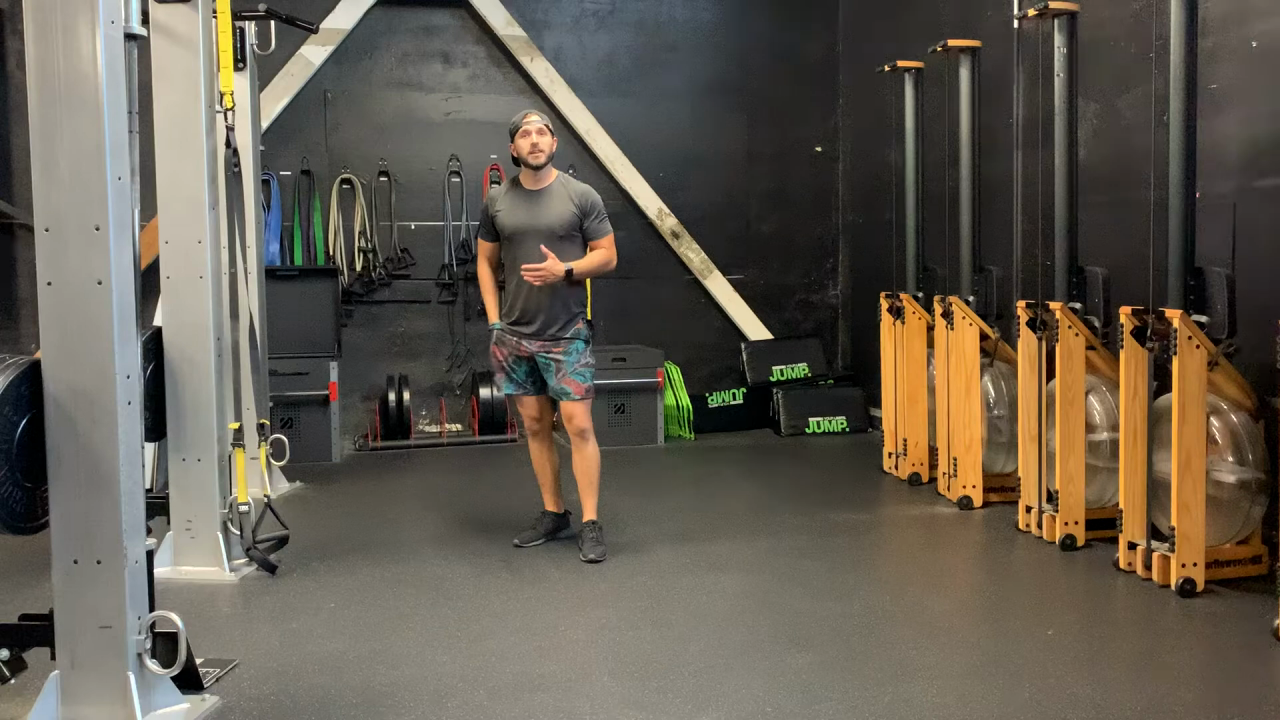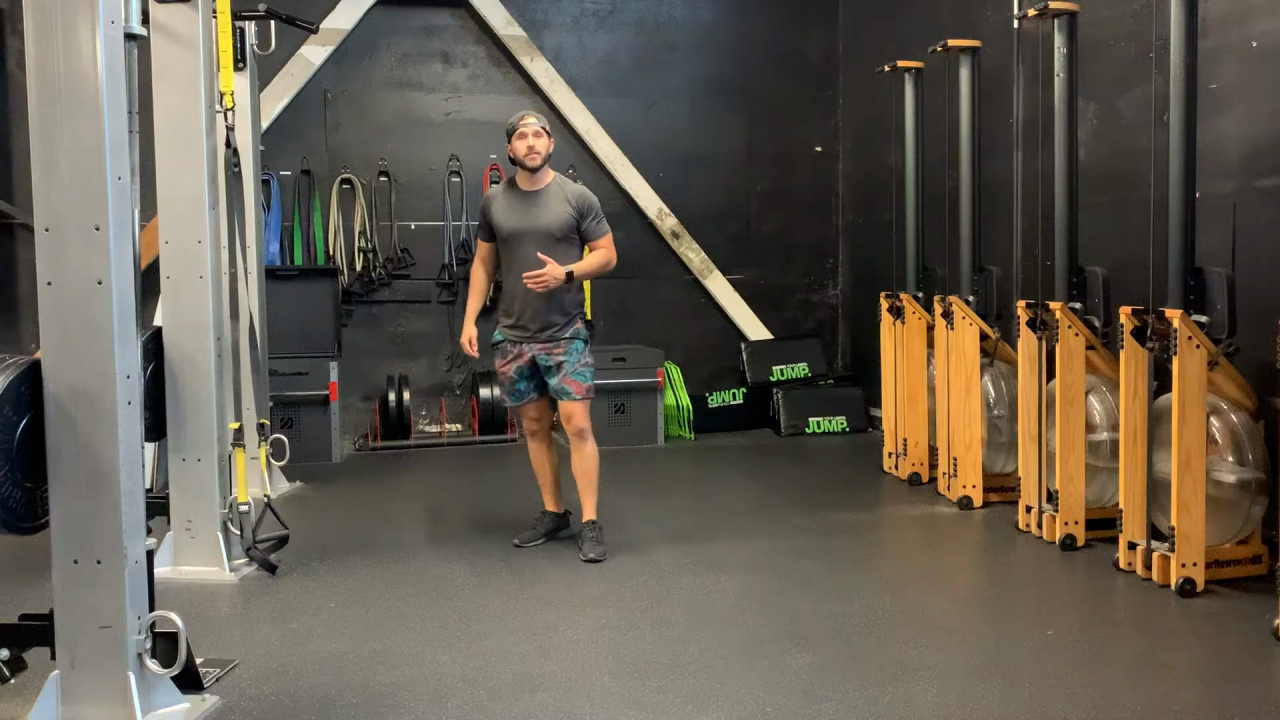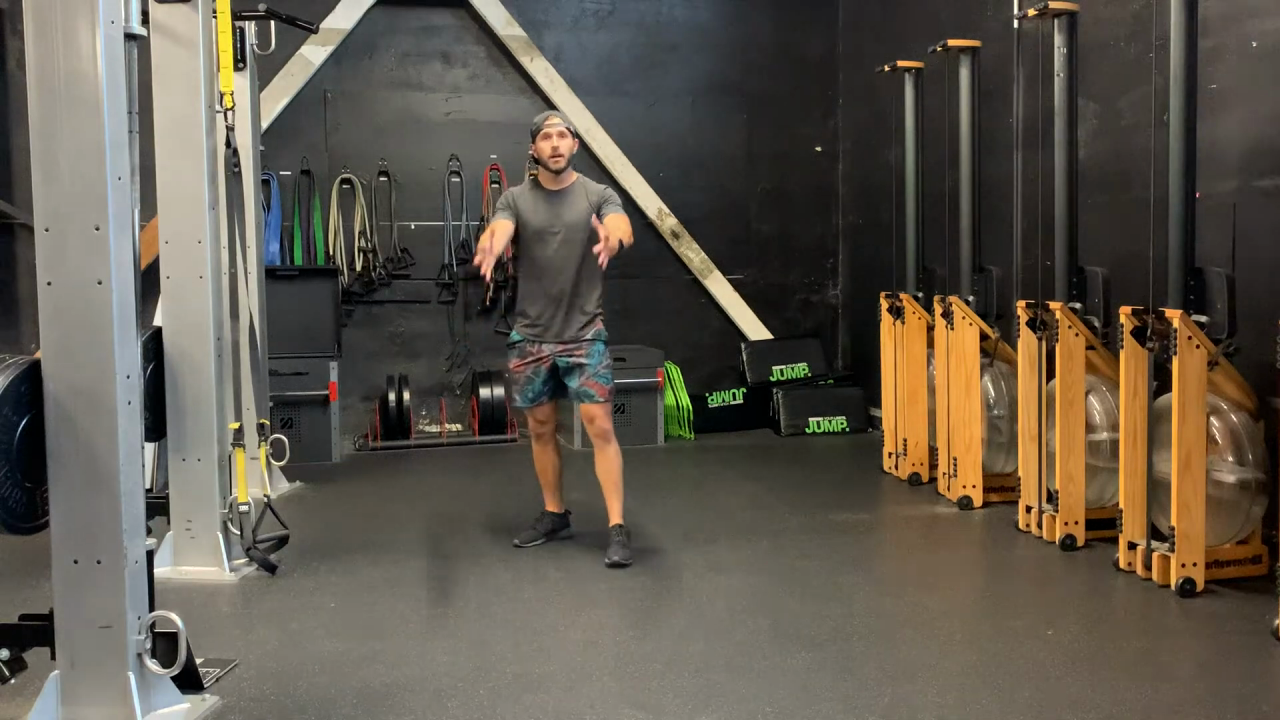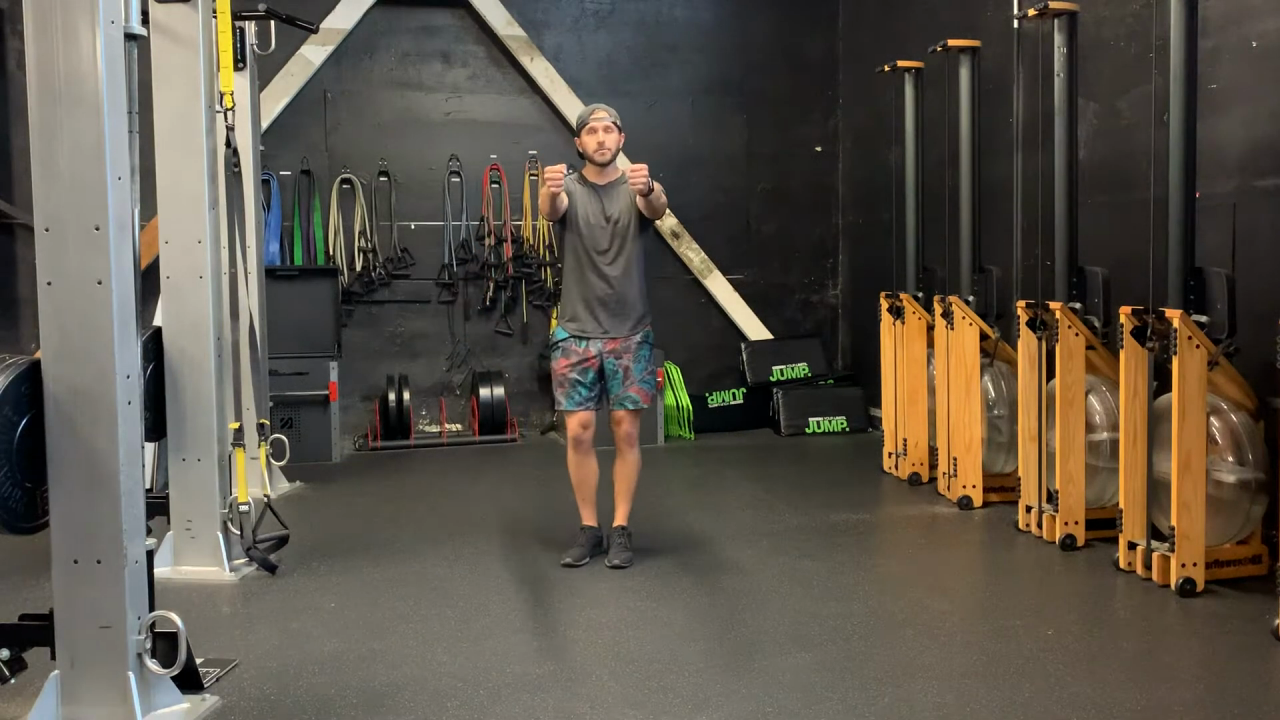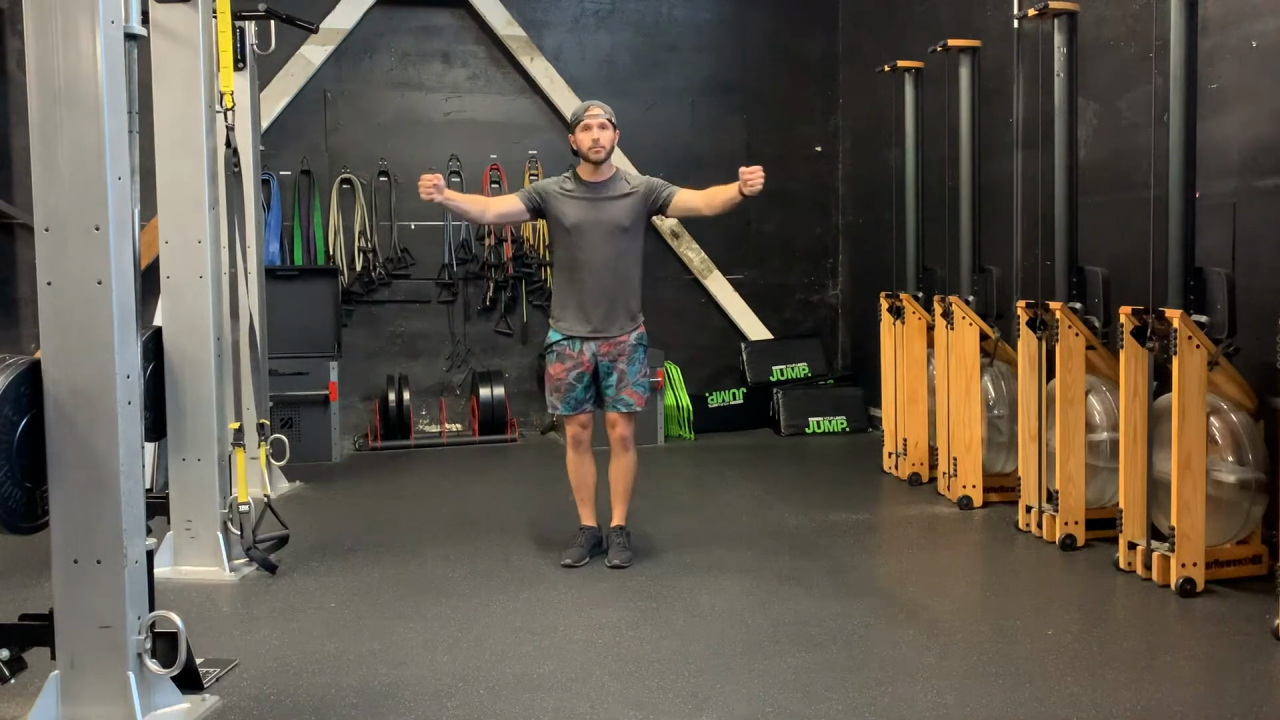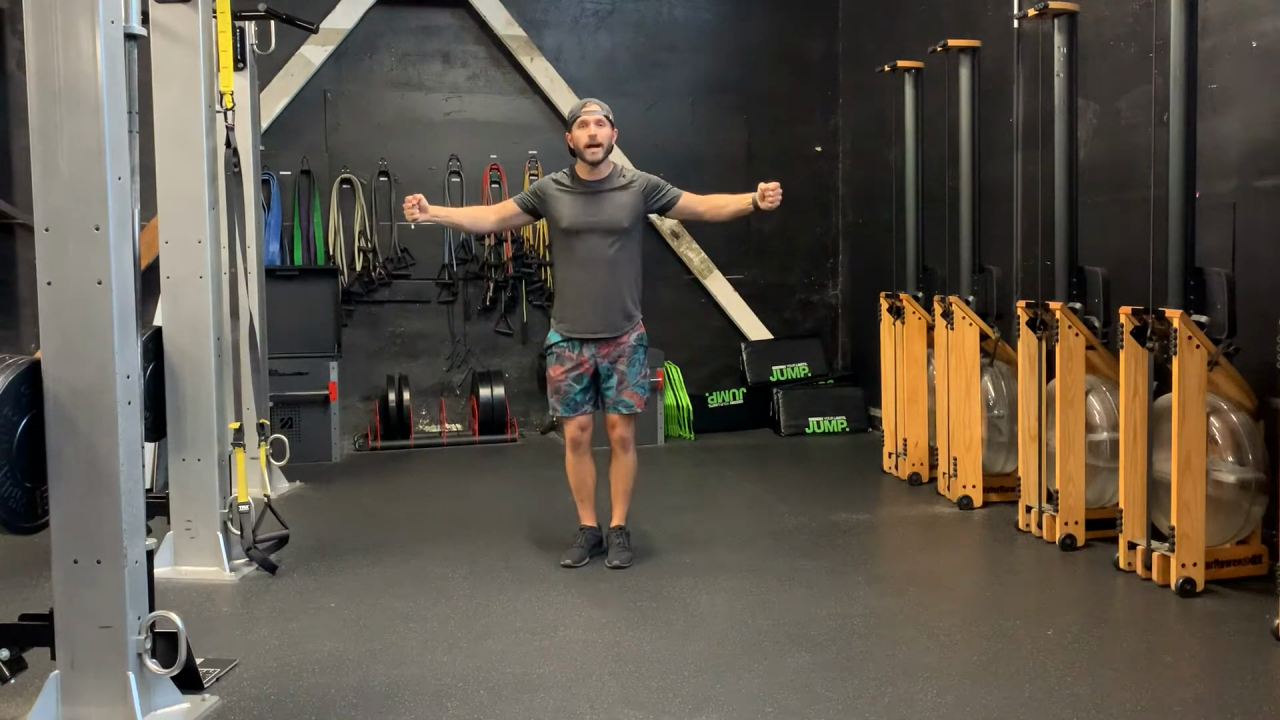
dt=0.7s
person 1, frame 1
left shoulder: (581, 196)
right shoulder: (496, 200)
left elbow: (607, 256)
right elbow: (486, 261)
left wrist: (565, 270)
right wrist: (494, 320)
left hip: (566, 333)
right hip: (516, 335)
left knee: (578, 424)
right knee: (535, 425)
left ankle: (590, 523)
right ankle: (553, 513)
person 1, frame 2
left shoulder: (578, 197)
right shoulder: (494, 201)
left elbow: (607, 255)
right elbow: (484, 263)
left wrist: (565, 273)
right wrist: (469, 320)
left hip: (565, 333)
right hip: (513, 335)
left knee: (577, 424)
right knee: (535, 426)
left ankle: (590, 524)
right ankle: (553, 513)
person 1, frame 3
left shoulder: (598, 195)
right shoulder: (516, 199)
left elbow: (623, 228)
right elbow: (497, 235)
left wrist: (613, 240)
right wrist: (487, 250)
left hip: (584, 333)
right hip: (530, 336)
left knee: (600, 427)
right knee: (541, 428)
left ankle: (617, 527)
right ankle: (554, 514)
person 1, frame 4
left shoulder: (639, 188)
right shoulder: (567, 190)
left elbow: (658, 207)
right elbow: (549, 210)
left wrist: (648, 188)
right wrist: (549, 190)
left hip: (629, 334)
right hip: (575, 333)
left knee: (626, 433)
right knee: (579, 434)
left ankle: (620, 529)
right ankle: (589, 529)
person 1, frame 5
left shoulder: (642, 189)
right shoulder: (551, 192)
left elbow: (702, 203)
right elbow: (491, 210)
left wrist: (741, 189)
right wrist: (444, 196)
left hip: (625, 336)
right hip: (568, 336)
left knee: (622, 434)
right knee: (577, 435)
left ankle: (618, 529)
right ankle: (587, 528)
person 1, frame 6
left shoulder: (640, 186)
right shoulder: (550, 190)
left elbow: (704, 207)
right elbow: (491, 218)
left wrist: (752, 200)
right wrist: (433, 213)
left hip: (624, 337)
right hip: (568, 338)
left knee: (622, 434)
right knee: (576, 436)
left ankle: (618, 529)
right ankle: (588, 529)
